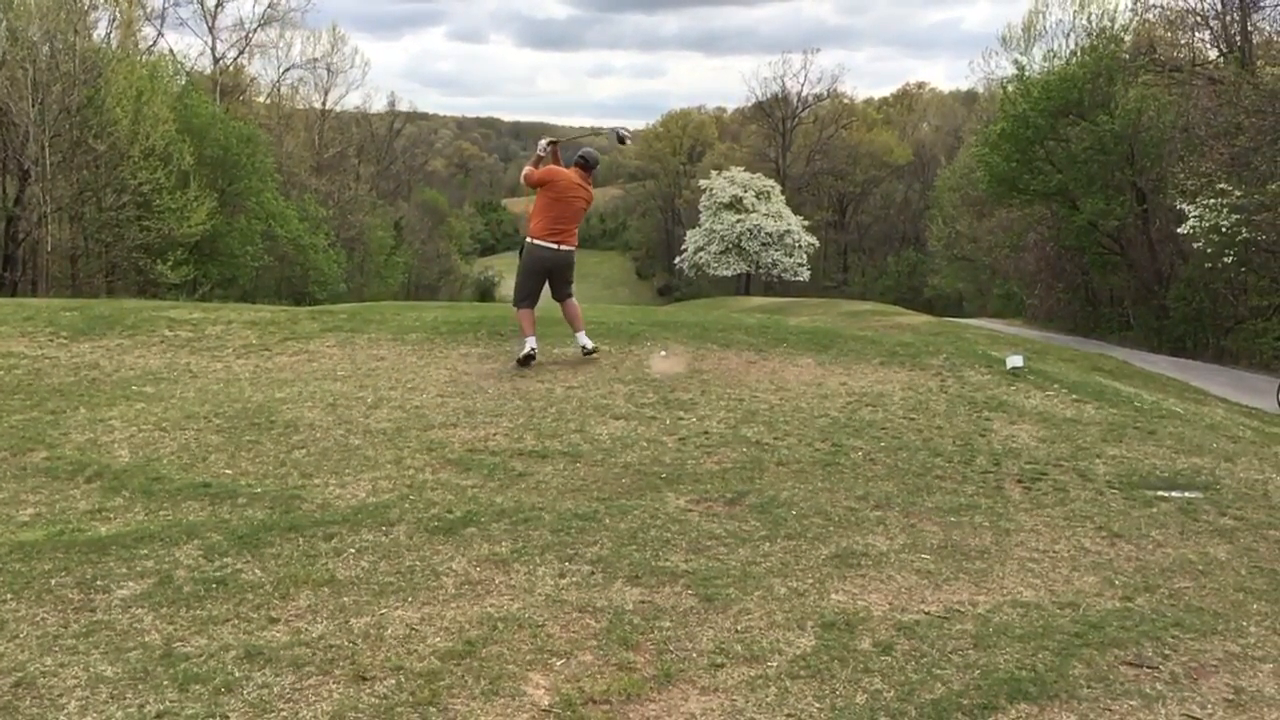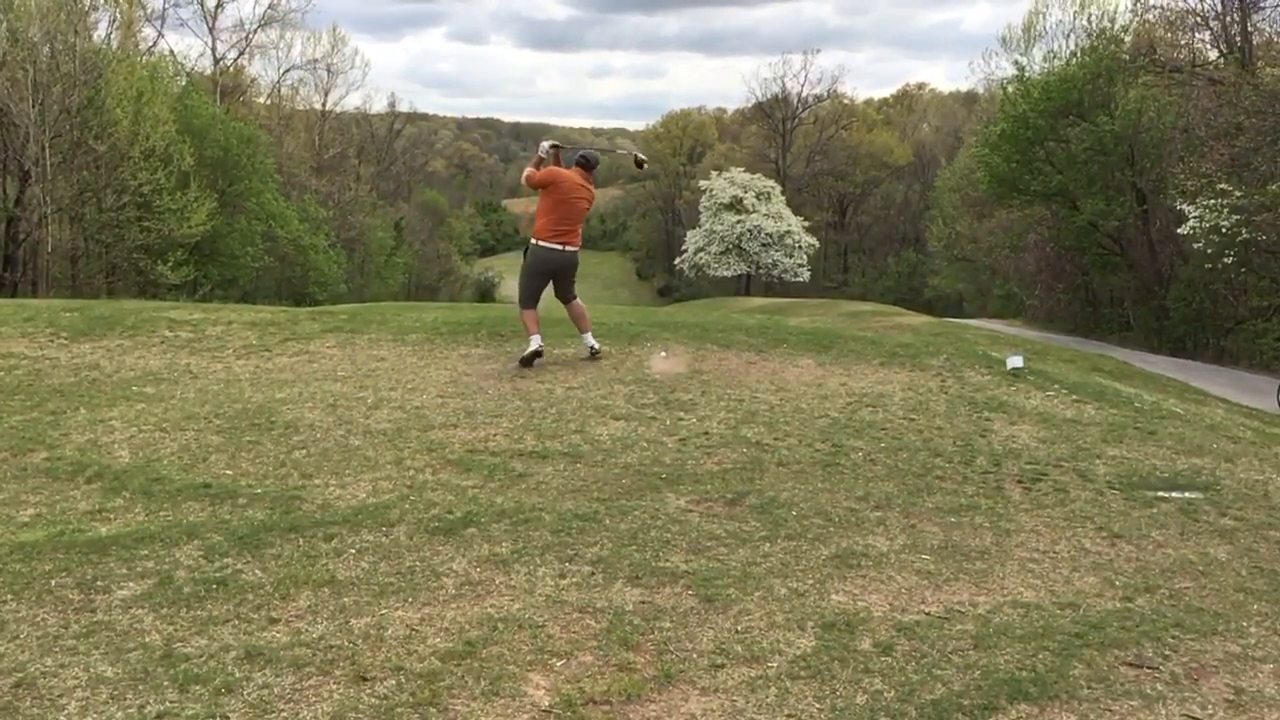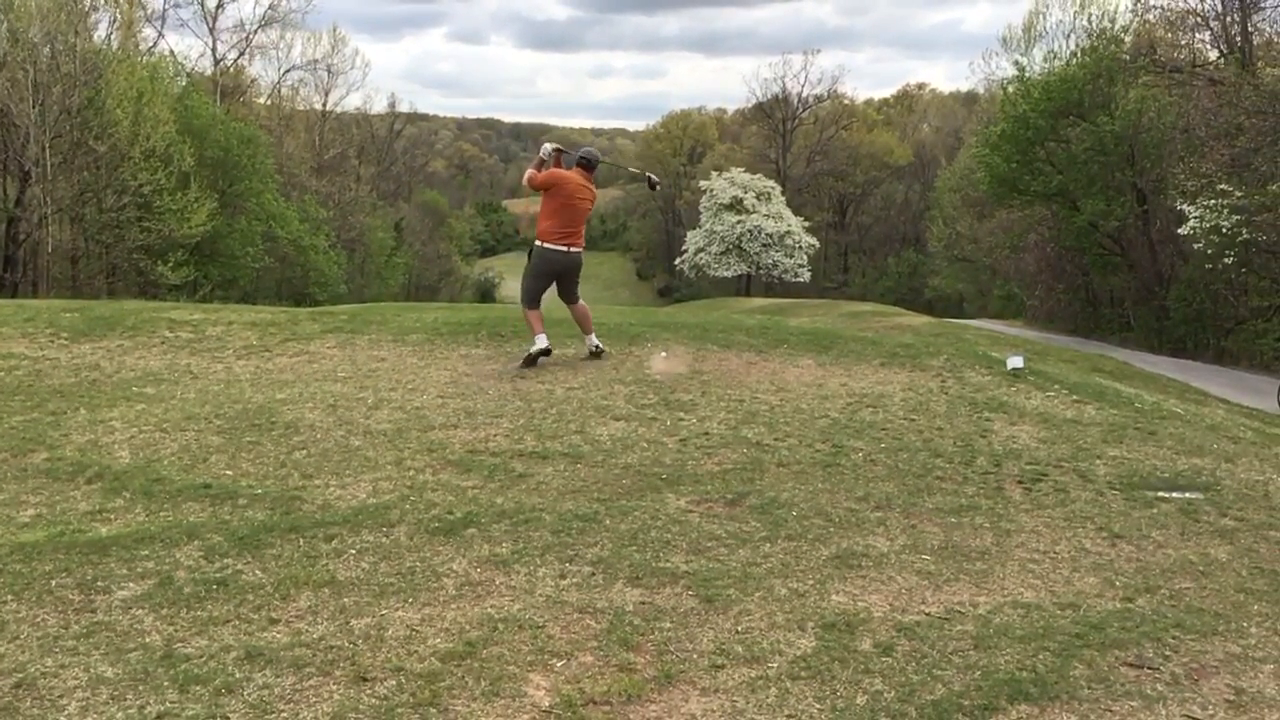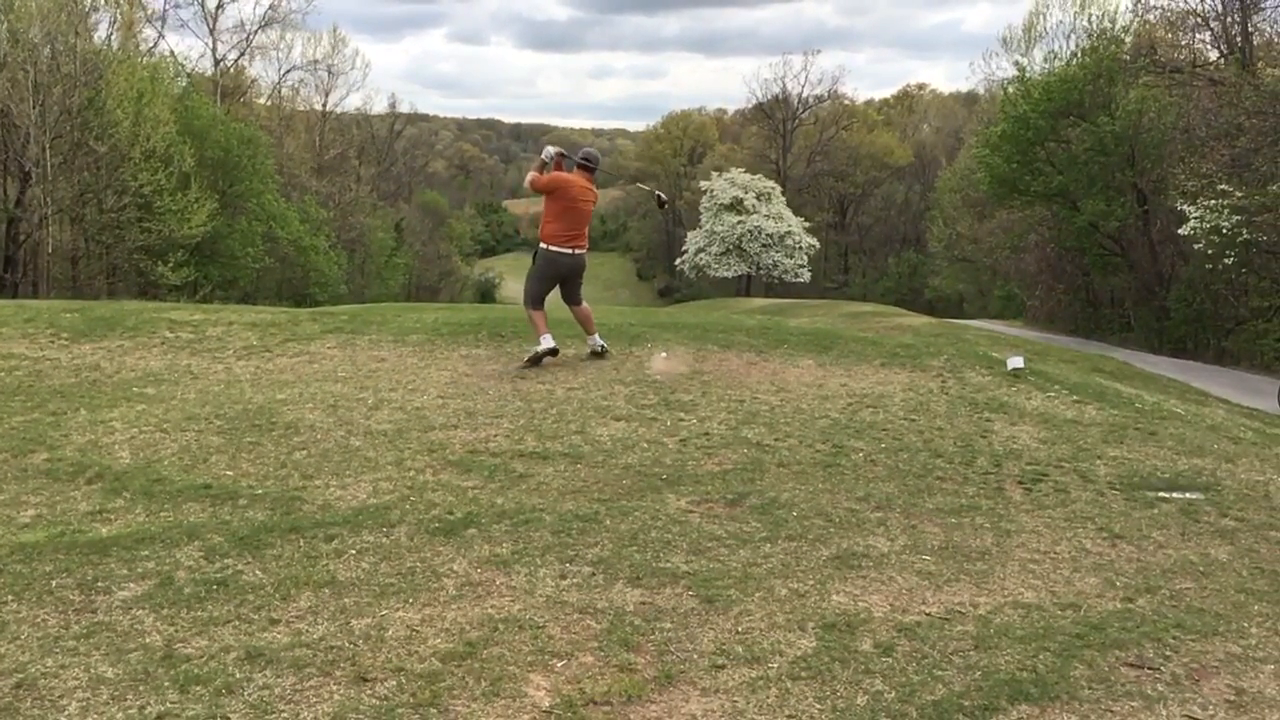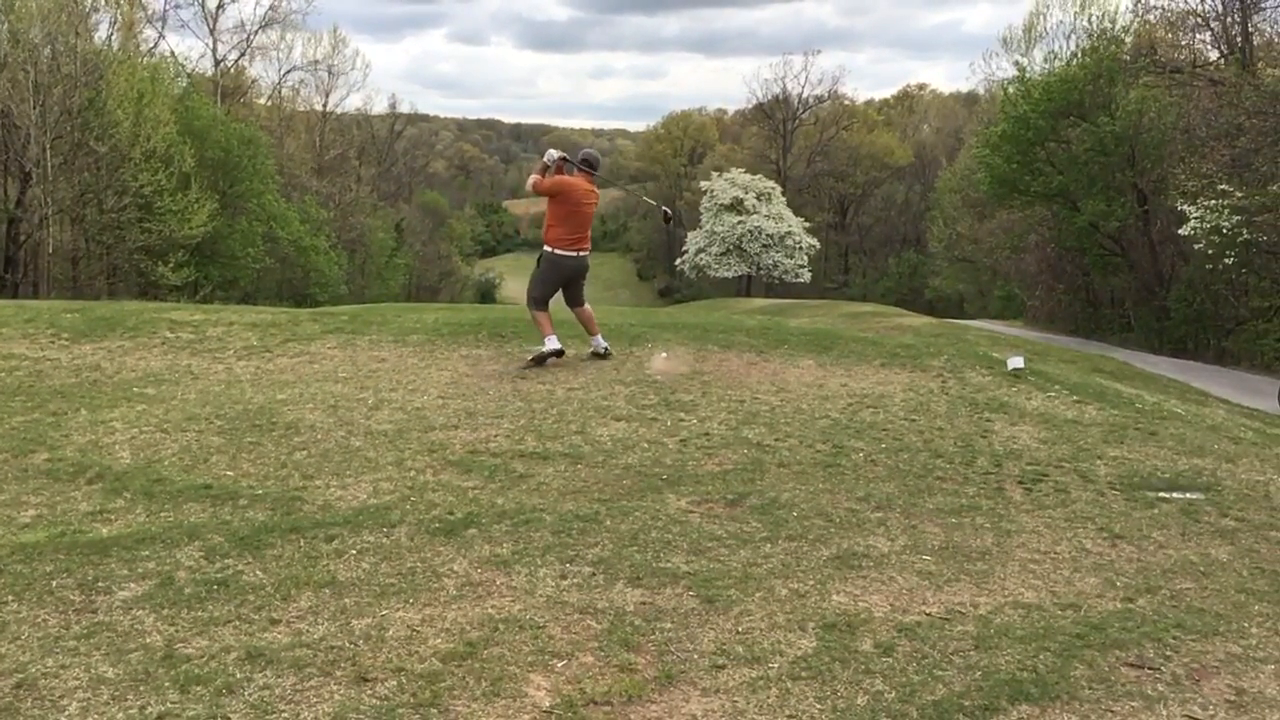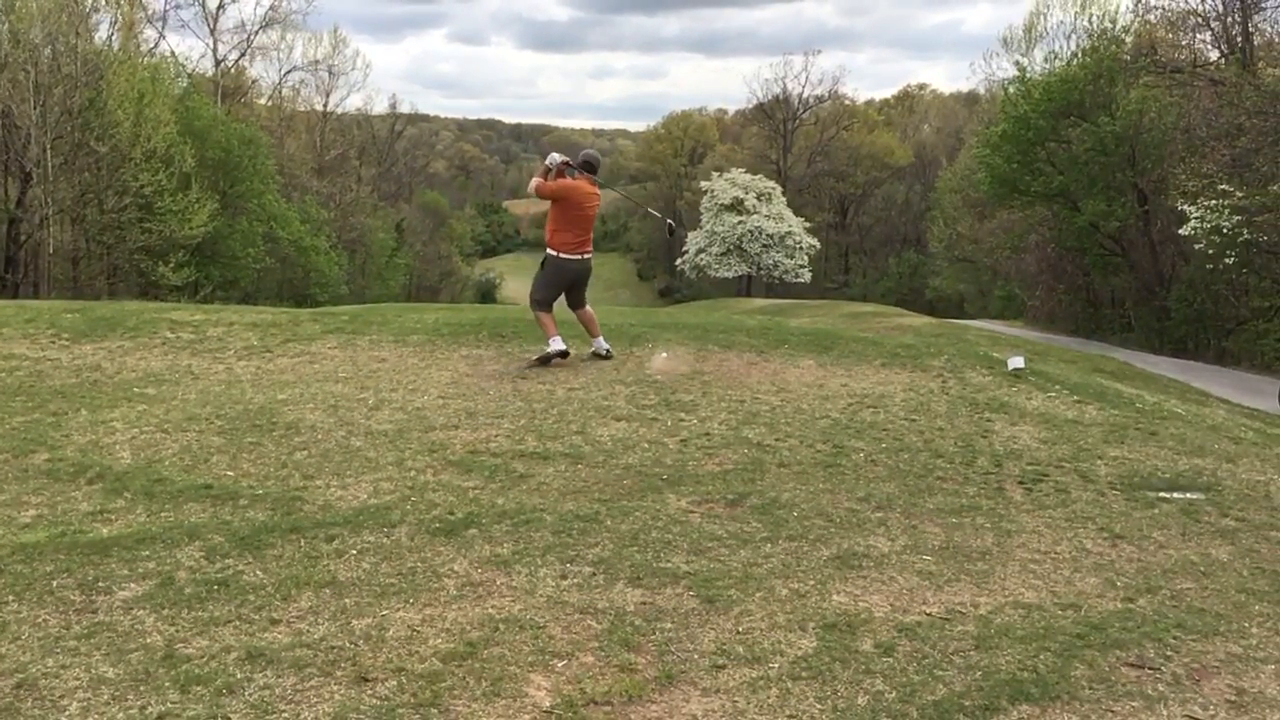
dt=0.2s
person 1, frame 1
left shoulder: (554, 174)
right shoulder: (588, 192)
left elbow: (526, 177)
left wrist: (540, 154)
right wrist: (554, 154)
left hip: (537, 249)
right hip: (565, 253)
left knee: (524, 301)
right knee: (565, 296)
left ankle: (530, 344)
right ankle: (583, 340)
person 1, frame 2
left shoulder: (556, 174)
right shoulder: (589, 192)
left elbow: (527, 178)
left wrist: (541, 155)
right wrist: (555, 157)
left hip: (541, 250)
right hip: (569, 254)
left knee: (527, 301)
right knee: (569, 297)
left ankle: (535, 343)
right ankle: (590, 342)
person 1, frame 3
left shoulder: (558, 176)
right shoulder: (590, 192)
left elbow: (528, 180)
left wrist: (543, 156)
right wrist: (557, 160)
left hip: (546, 251)
right hip: (573, 255)
left knee: (529, 300)
right knee: (572, 298)
left ankle: (540, 341)
right ankle: (593, 342)
person 1, frame 4
left shoulder: (562, 180)
right shoulder: (592, 192)
left elbow: (530, 182)
left wrist: (544, 159)
right wrist: (557, 163)
left hip: (551, 254)
right hip: (577, 257)
left knee: (533, 300)
right knee: (575, 300)
left ankle: (546, 342)
right ankle: (596, 343)
person 1, frame 5
left shoulder: (565, 184)
right shoulder: (593, 193)
left elbow: (532, 185)
left wrist: (546, 162)
right wrist: (558, 167)
left hip: (556, 257)
right hip: (580, 258)
left knee: (536, 301)
right knee: (577, 302)
left ankle: (551, 343)
right ankle: (599, 344)
person 1, frame 6
left shoulder: (568, 187)
right shoulder: (594, 193)
left elbow: (534, 188)
left wrist: (549, 165)
right wrist: (559, 170)
left hip: (559, 259)
right hip: (583, 260)
left knee: (539, 302)
right knee: (578, 303)
left ankle: (556, 344)
right ankle: (601, 346)
